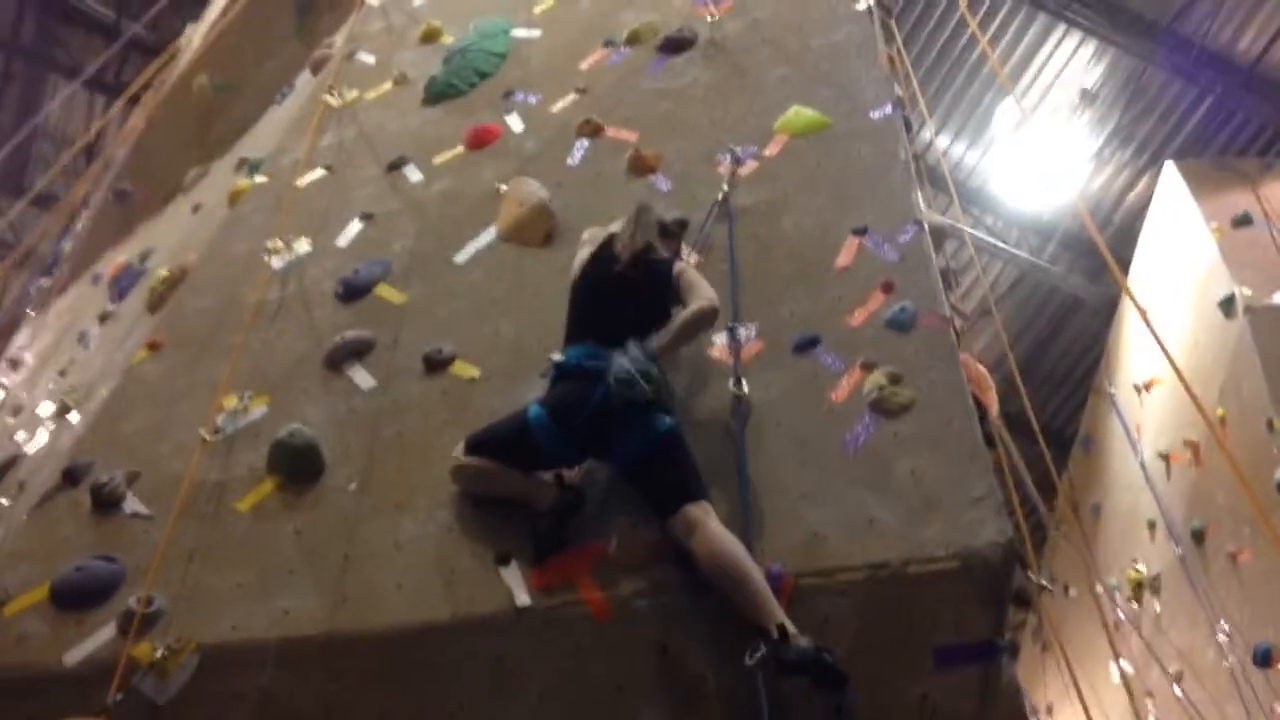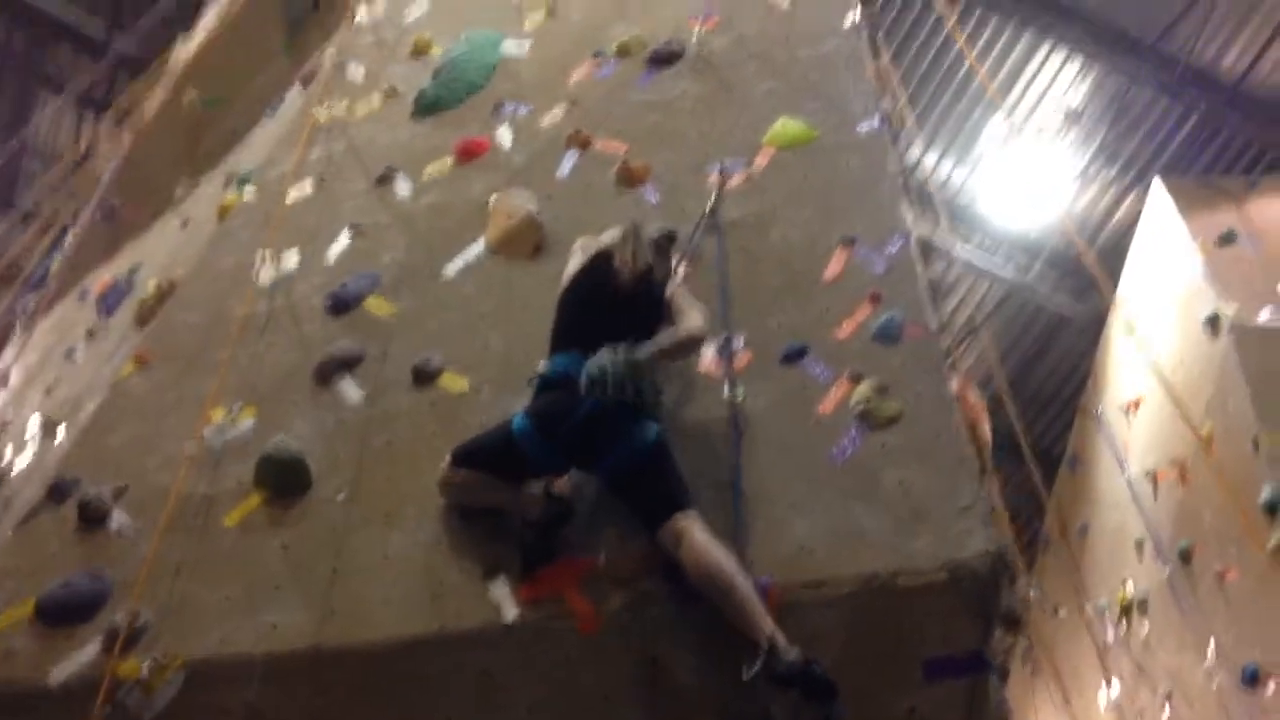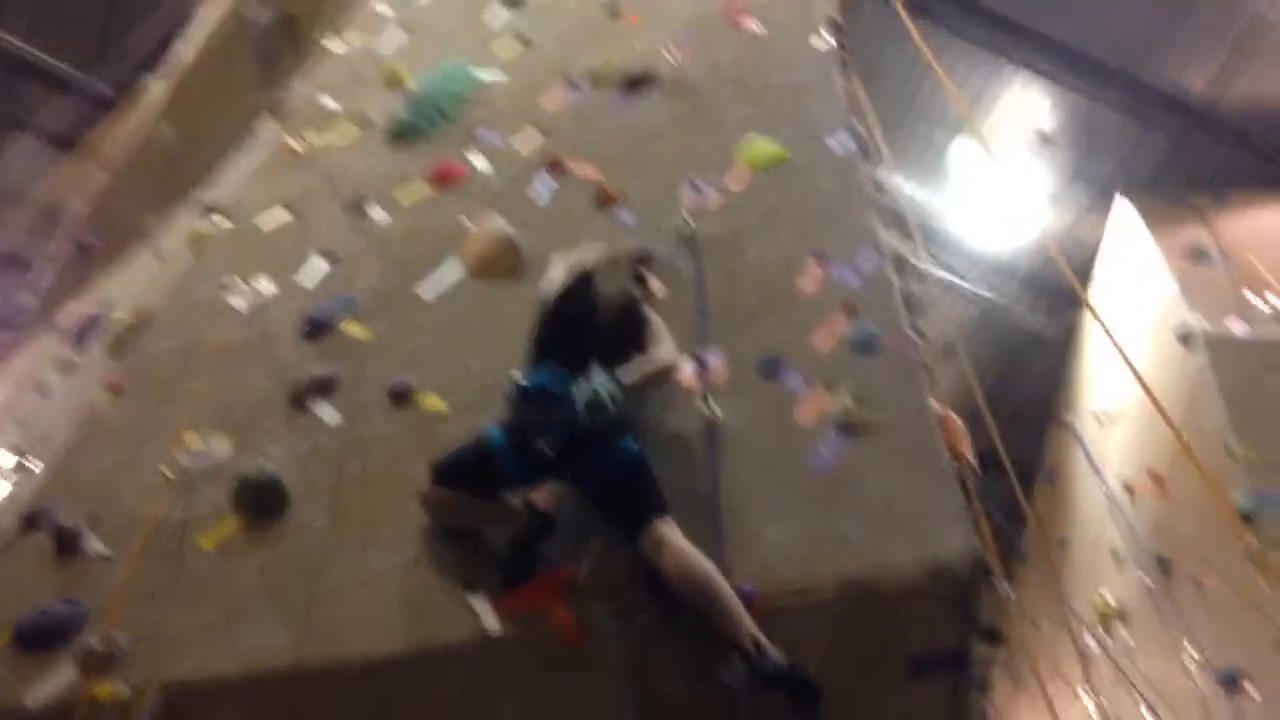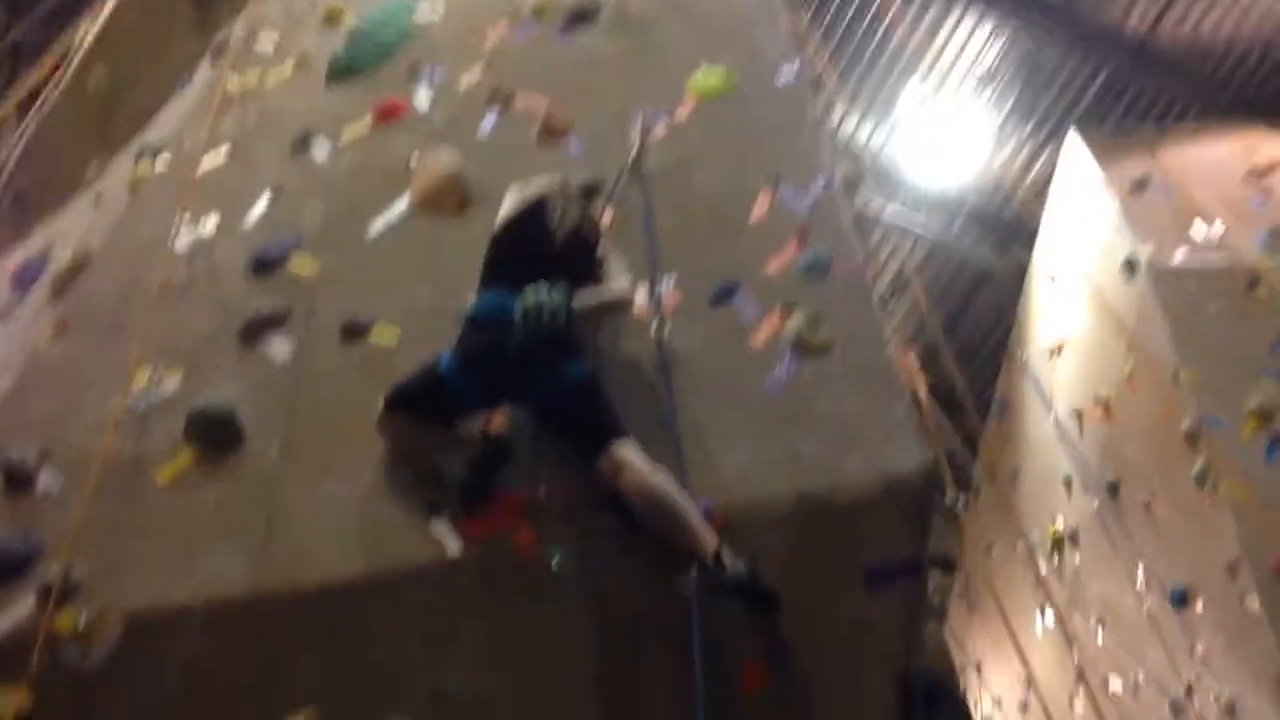
dt=0.2s
person 1, frame 1
left shoulder: (593, 250)
right shoulder: (674, 269)
right elbow: (707, 306)
left wrist: (628, 227)
right wrist: (651, 351)
left hip: (572, 398)
right hip: (636, 406)
left knee: (465, 465)
right knee: (698, 521)
left ankle: (550, 495)
right ankle: (785, 636)
person 1, frame 2
left shoulder: (584, 261)
right shoulder: (664, 289)
right elbow: (694, 331)
left wrist: (622, 236)
right wrist: (634, 359)
left hip: (558, 407)
right hip: (622, 417)
left knee: (453, 477)
right knee: (685, 530)
left ankle: (541, 507)
right ankle: (776, 648)
person 1, frame 3
left shoulder: (567, 281)
right shoulder: (640, 312)
right elbow: (665, 360)
left wrist: (606, 261)
right wrist: (617, 382)
left hip: (535, 420)
right hip: (598, 429)
left knee: (435, 494)
right knee: (663, 539)
left ankle: (522, 521)
right ankle: (760, 650)
person 1, frame 4
left shoulder: (518, 209)
right shoulder: (590, 243)
left wrist: (554, 190)
right wrist: (567, 304)
left hip: (486, 344)
right hip: (552, 352)
left knee: (392, 422)
right knee: (621, 460)
left ankle: (482, 446)
right ankle: (719, 562)
